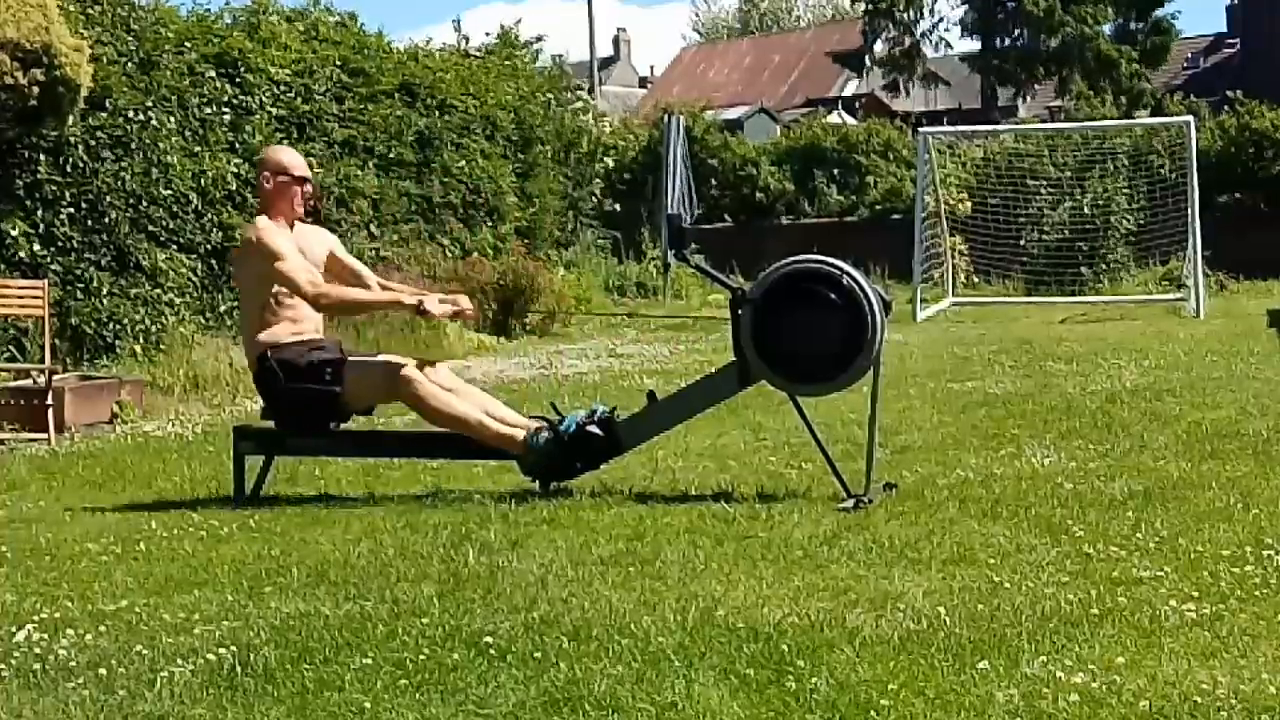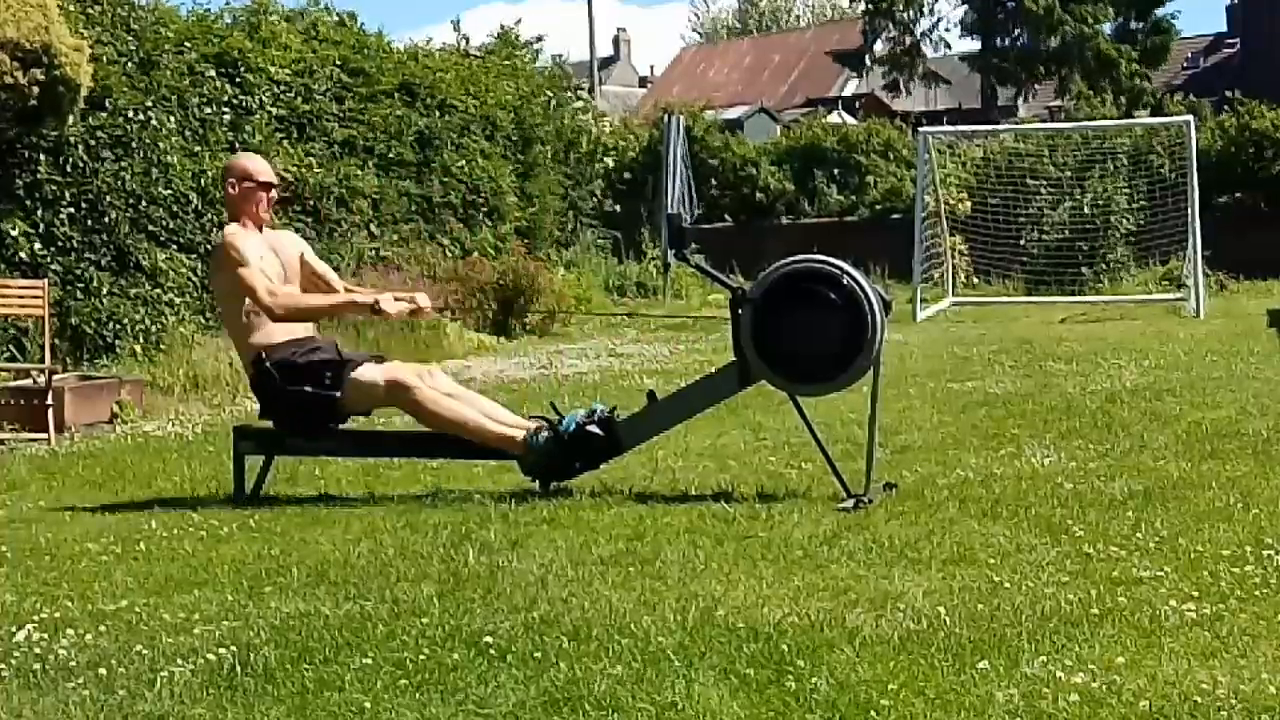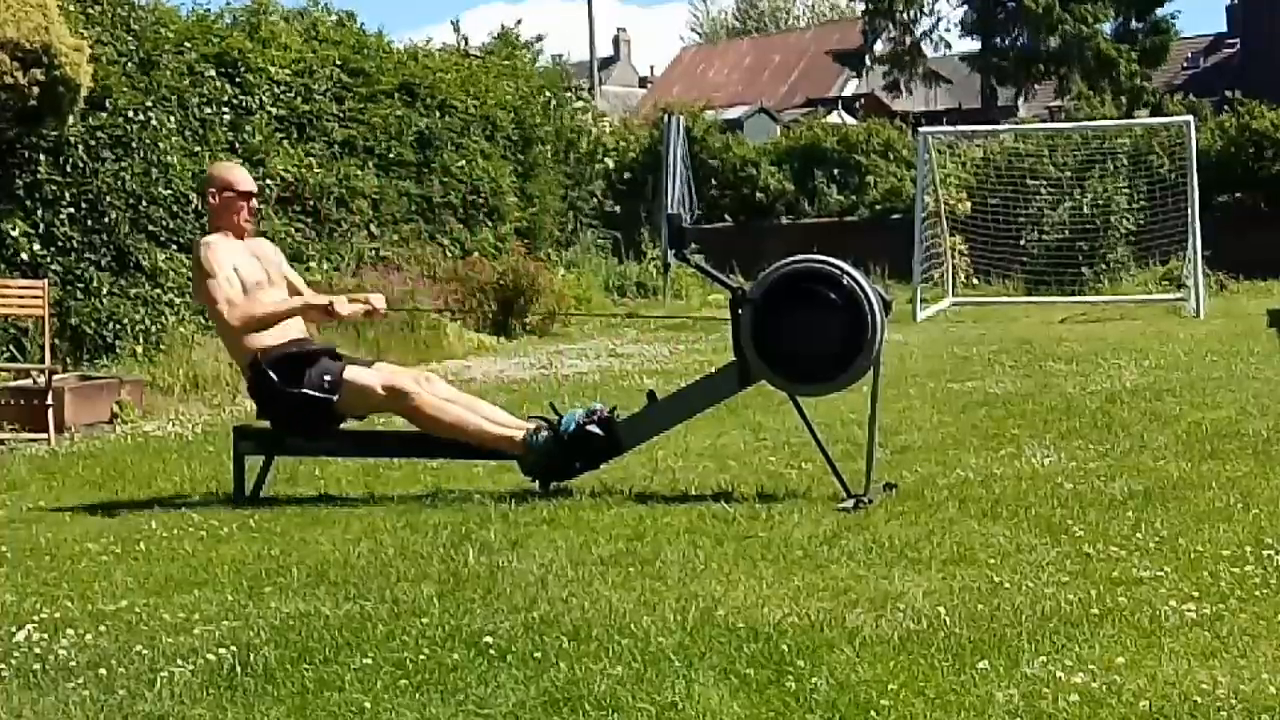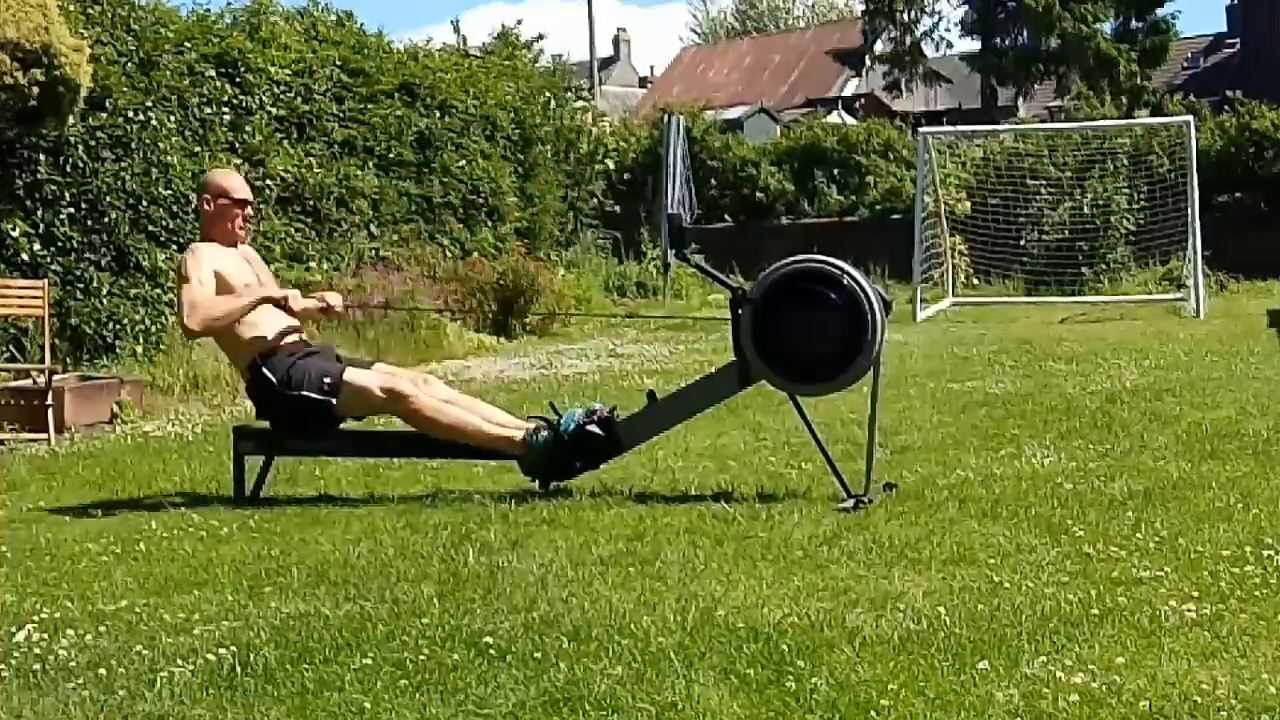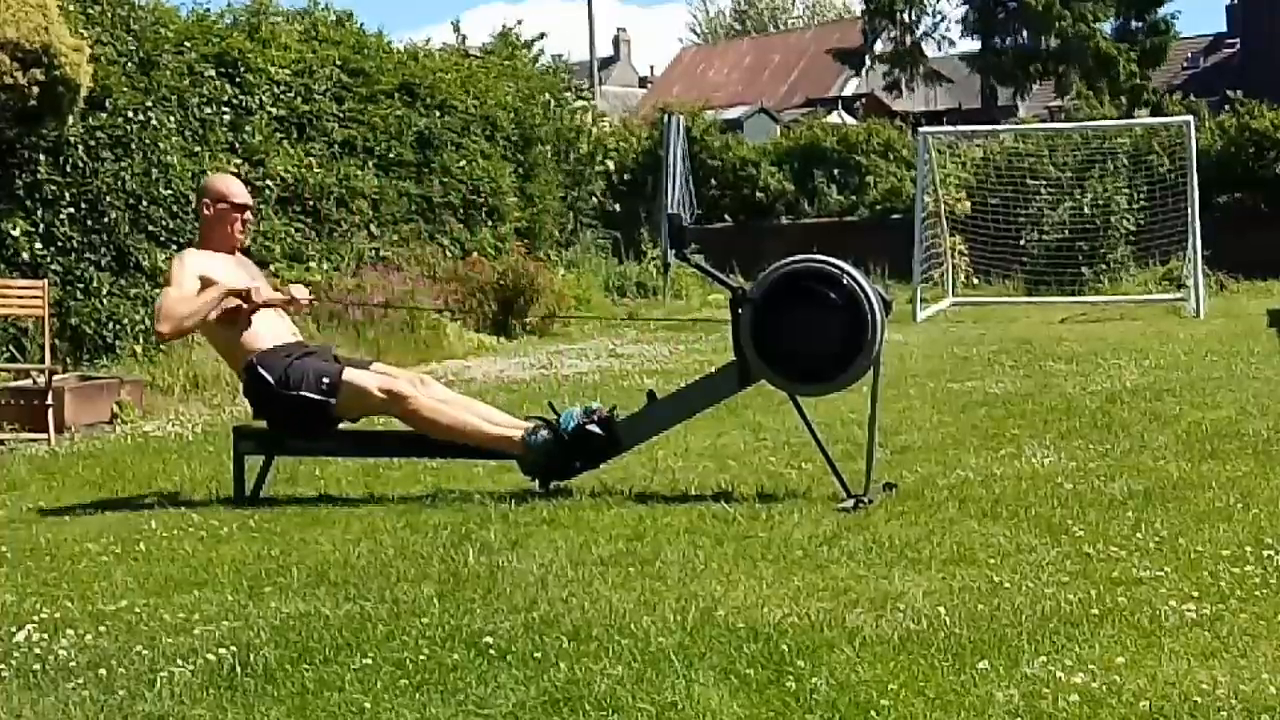
dt=0.1s
person 1, frame 1
left shoulder: (315, 236)
right shoulder: (261, 236)
left elbow: (374, 285)
right elbow: (320, 297)
left wrist: (431, 297)
right wrist: (409, 302)
left hip: (322, 359)
right hip: (284, 374)
left knee: (432, 372)
right knee: (405, 378)
left ankle: (539, 431)
right ankle: (527, 445)
person 1, frame 2
left shoulder: (286, 241)
right shoulder: (235, 242)
left elbow: (342, 291)
right elbow: (277, 307)
left wrist: (398, 298)
right wrist: (372, 302)
left hip: (316, 357)
right hip: (282, 373)
left knee: (431, 375)
right knee: (401, 385)
left ankle: (538, 431)
right ankle: (527, 445)
person 1, frame 3
left shoulder: (262, 248)
right shoulder: (213, 250)
left elbow: (311, 306)
right elbow: (234, 318)
left wrist: (353, 301)
right wrist: (312, 301)
left hip: (309, 360)
right hip: (277, 374)
left knee: (427, 382)
right knee: (398, 390)
left ankle: (538, 430)
right ankle: (526, 445)
person 1, frame 4
left shoulder: (247, 254)
right shoulder: (201, 258)
right elbow: (193, 322)
left wrist: (313, 304)
right wrist: (266, 296)
left hip: (312, 358)
right hip: (280, 375)
left knee: (424, 382)
right knee: (397, 393)
left ankle: (538, 431)
right ankle: (526, 446)
person 1, frame 5
left shoulder: (239, 261)
right shoulder: (190, 263)
right elbow: (165, 326)
left wrist: (283, 298)
right wrist: (231, 293)
left hip: (309, 359)
right hip: (276, 374)
left knee: (421, 383)
right knee: (395, 394)
left ankle: (535, 431)
right ankle: (526, 445)
